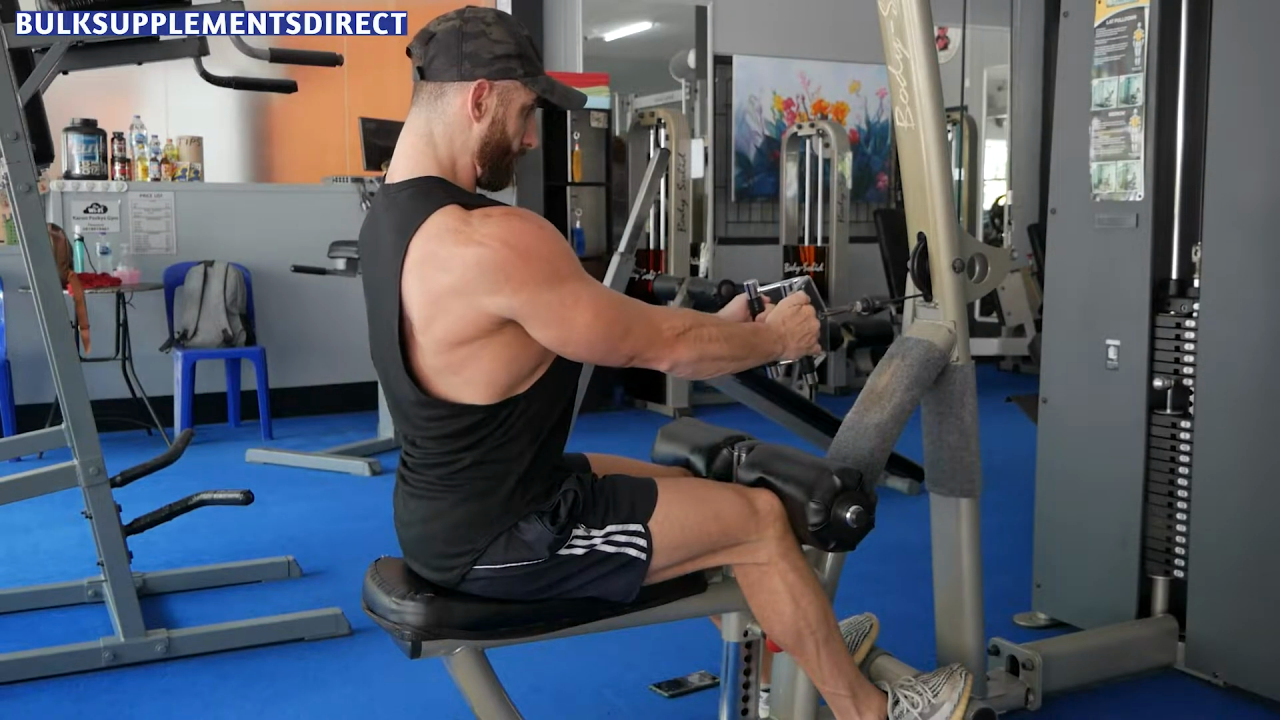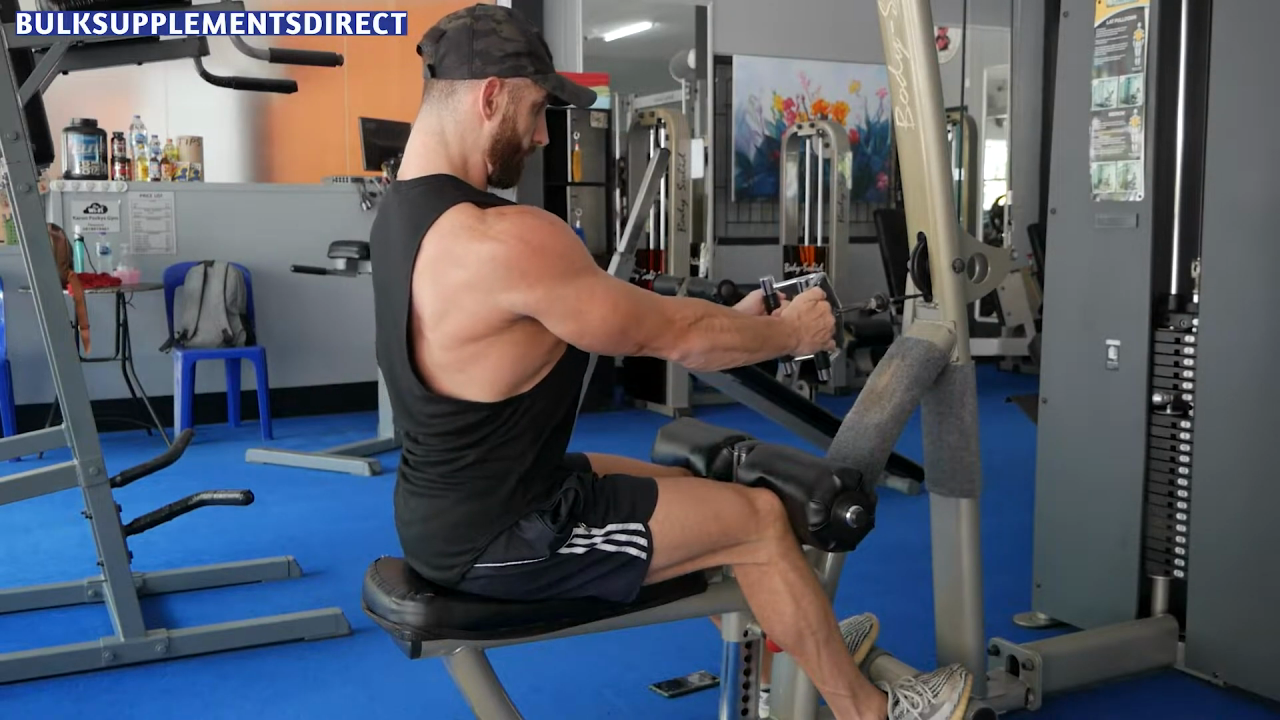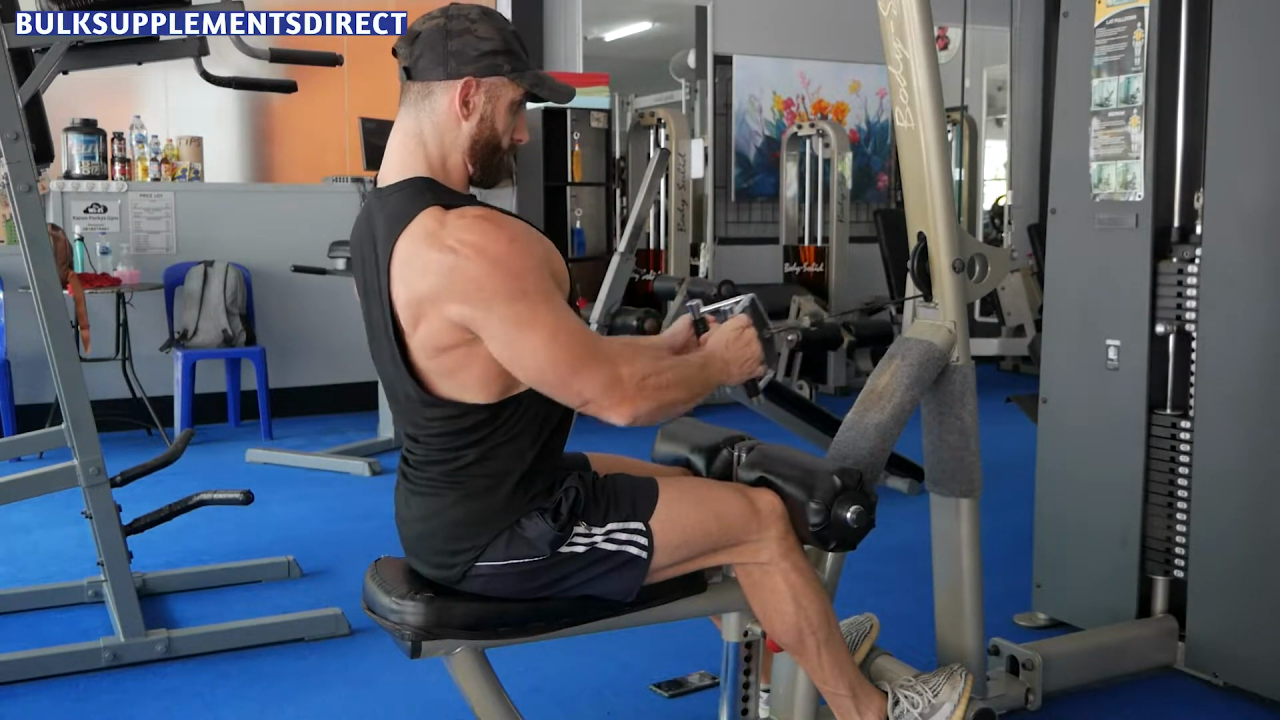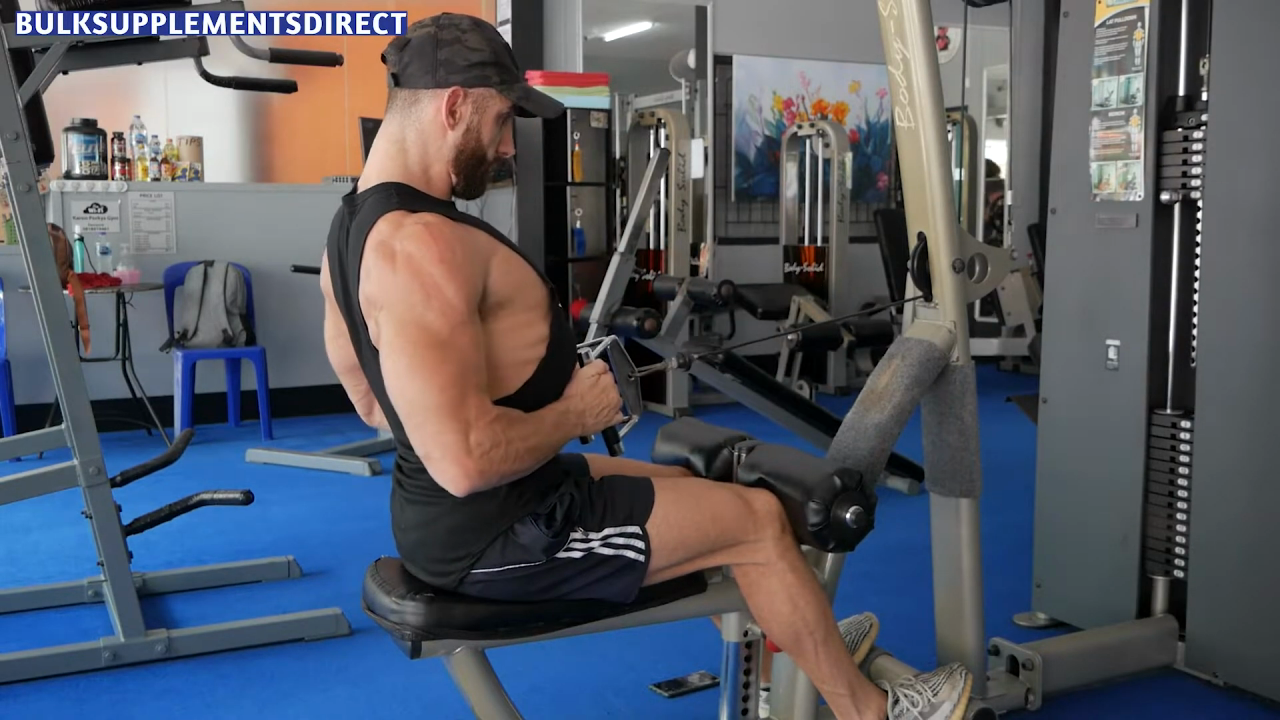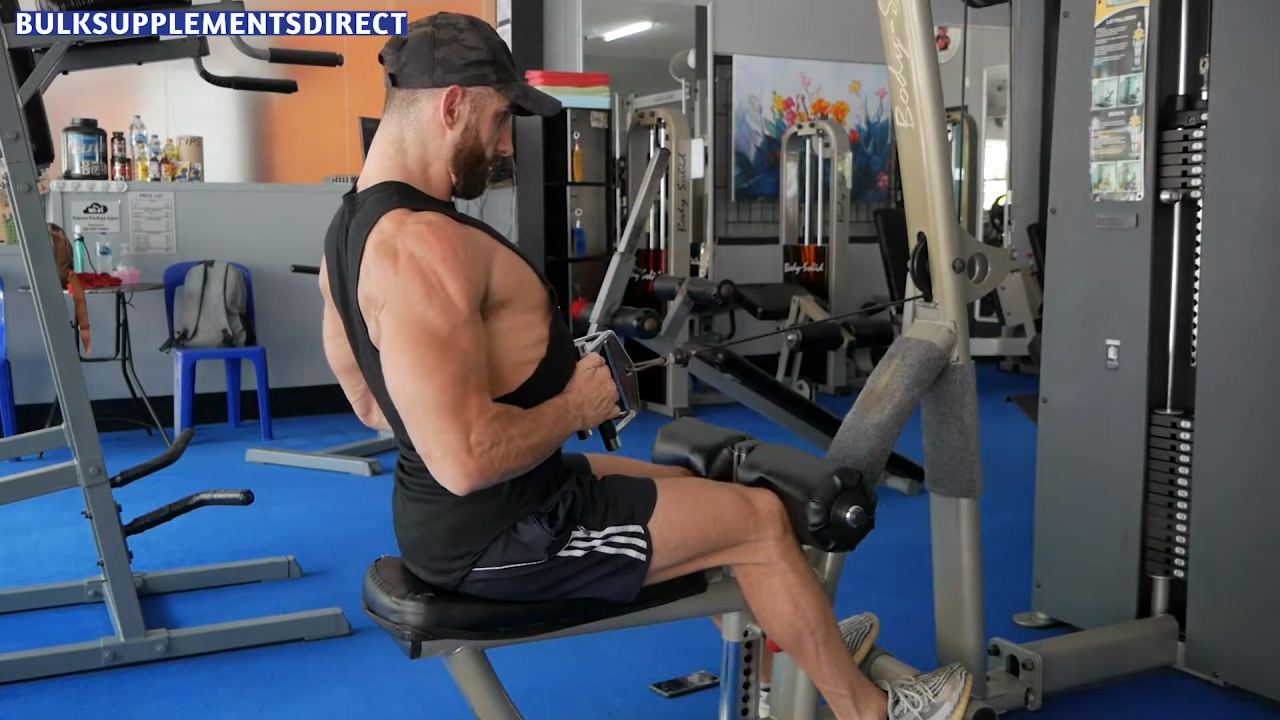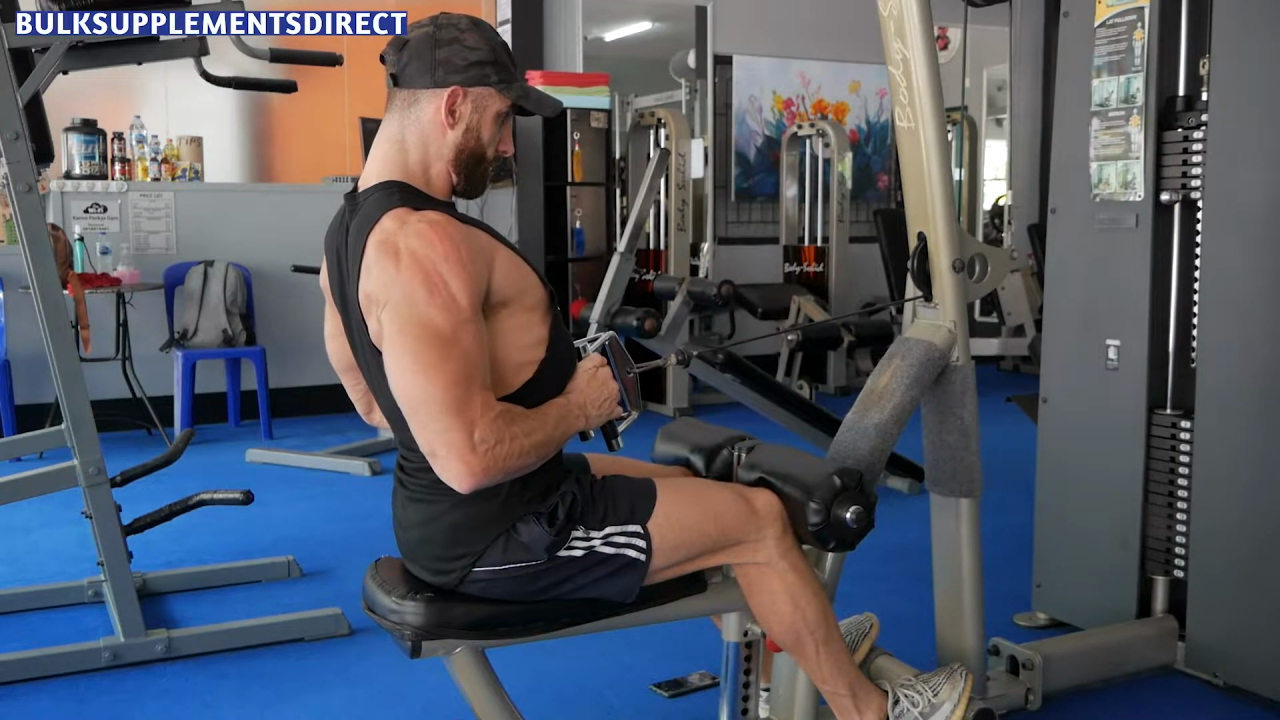
dt=0.4s
person 1, frame 1
left shoulder: (395, 211)
right shoulder: (488, 243)
right elbow: (658, 345)
left wrist: (721, 326)
right wrist: (775, 339)
left hip: (448, 506)
right hip: (501, 533)
left knee: (689, 486)
right knee: (758, 520)
left ankle: (802, 648)
person 1, frame 2
left shoulder: (408, 207)
right shoulder: (501, 241)
right elbow: (673, 335)
left wrist: (741, 320)
right wrist: (791, 332)
left hip: (448, 504)
right hip: (500, 533)
left knee: (688, 487)
right knee: (758, 519)
left ankle: (796, 650)
person 1, frame 3
left shoulder: (386, 215)
right shoulder: (468, 244)
right elbow: (624, 396)
left wrist: (660, 347)
right wrist: (722, 364)
left hip: (450, 504)
right hip: (504, 531)
left knee: (691, 487)
right knee: (761, 520)
left ankle: (806, 647)
person 1, frame 4
left shoulder: (359, 224)
right shoulder: (421, 247)
right elbow: (466, 459)
left wrist: (550, 380)
right wrist: (574, 415)
left hip: (445, 515)
right hip: (500, 533)
left knee: (689, 488)
right knee: (757, 519)
left ankle: (798, 650)
person 1, frame 5
left shoulder: (356, 226)
right shoulder: (423, 246)
right elbow: (466, 459)
left wrist: (549, 382)
right wrist: (576, 406)
left hip: (443, 516)
right hip: (501, 532)
left knee: (686, 486)
right knee: (759, 519)
left ankle: (795, 650)
person 1, frame 6
left shoulder: (357, 226)
right shoulder: (424, 245)
right elbow: (472, 457)
left wrist: (548, 379)
right wrist: (579, 406)
left hip: (440, 514)
right hip: (499, 533)
left knee: (683, 485)
right knee: (758, 519)
left ankle: (801, 648)
